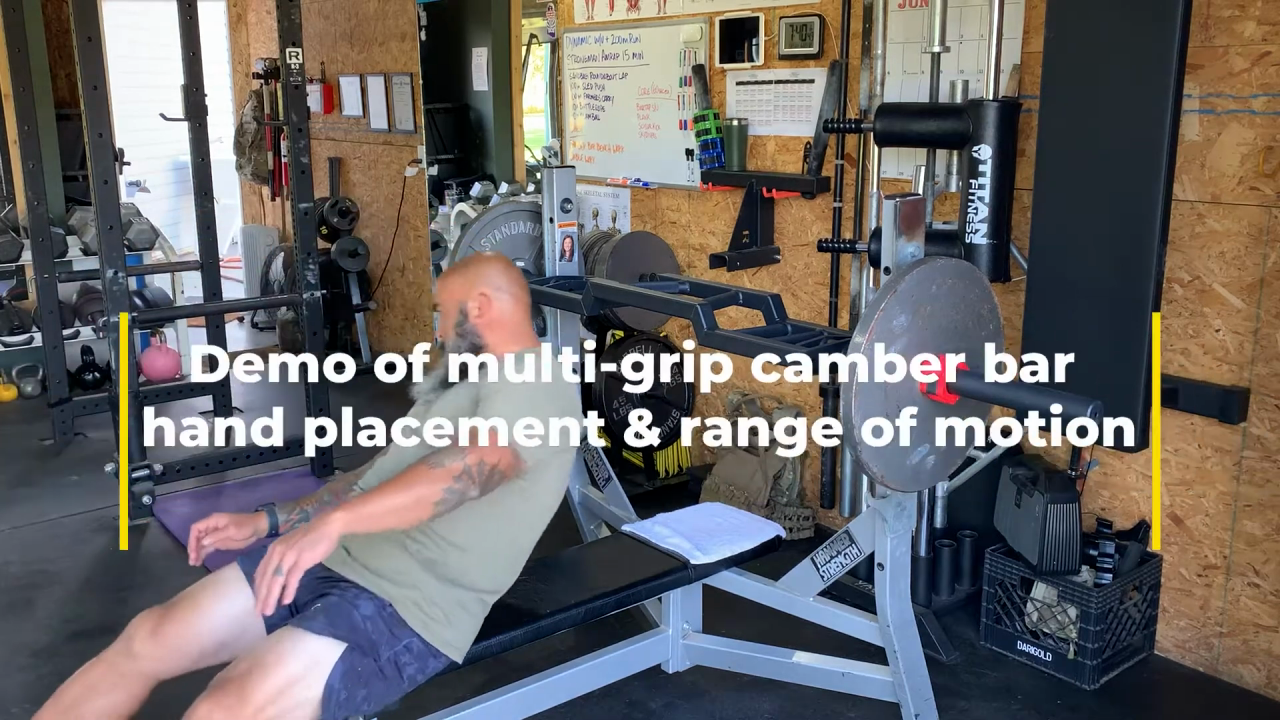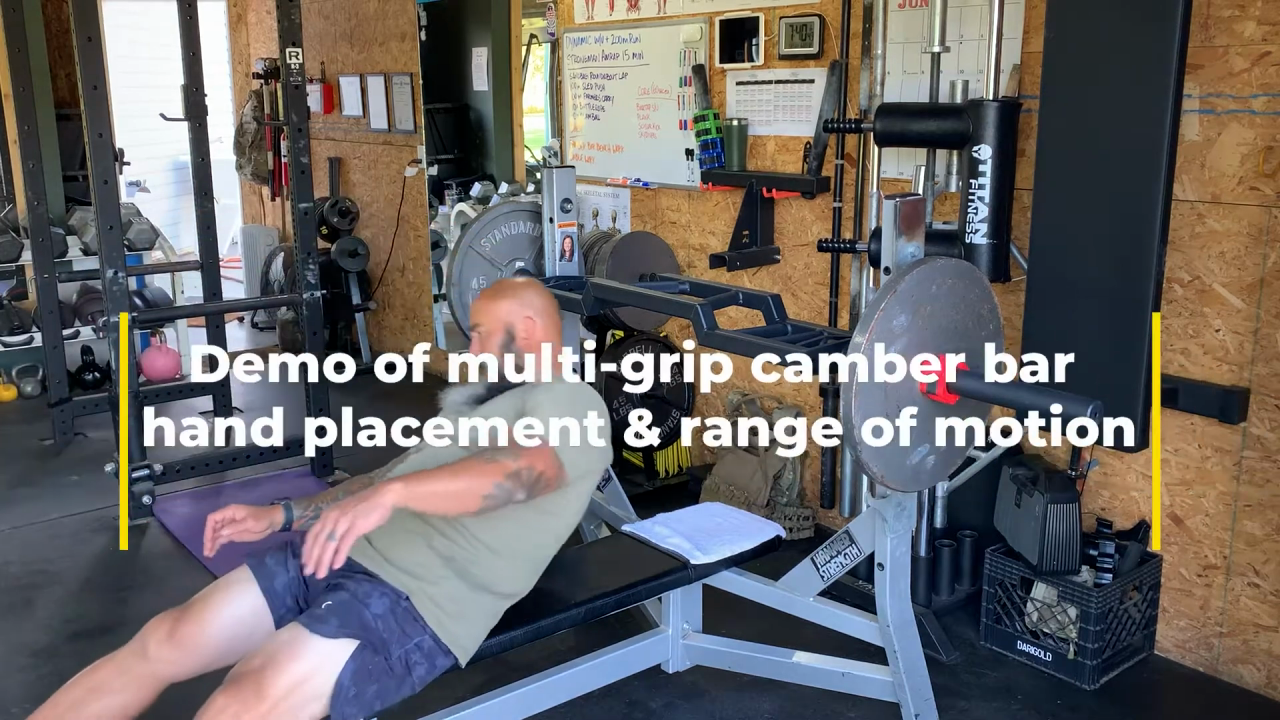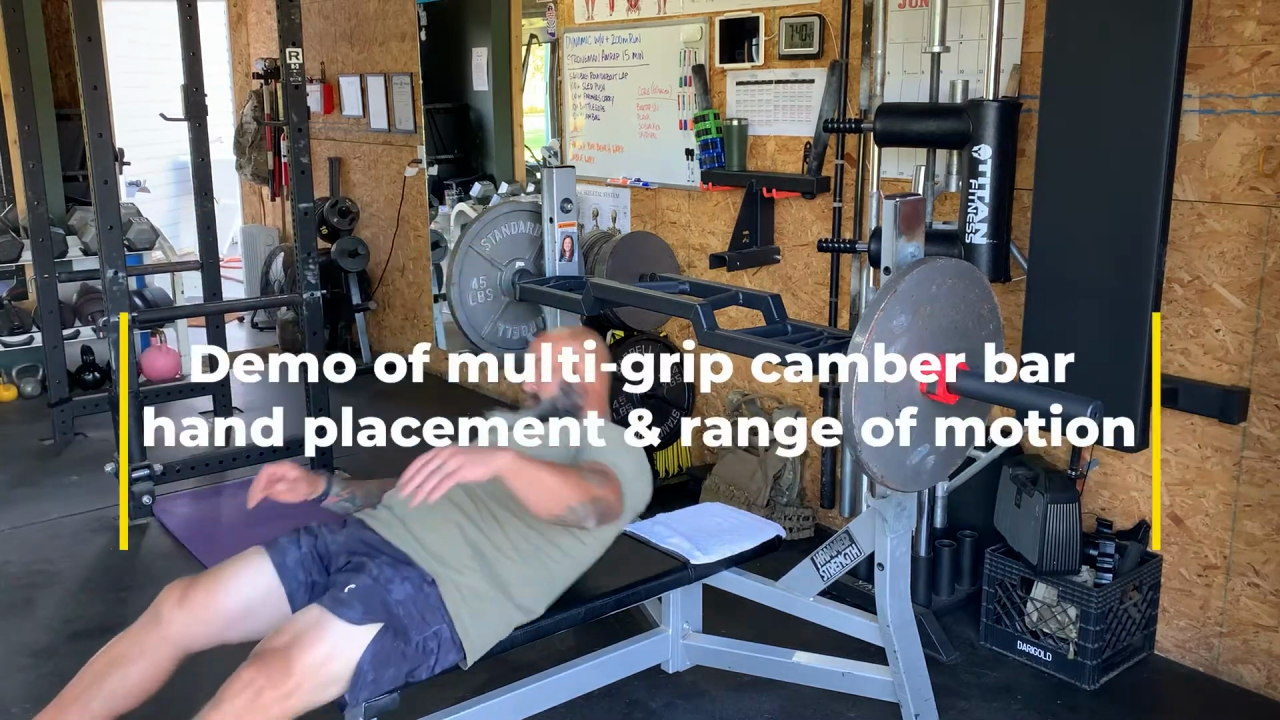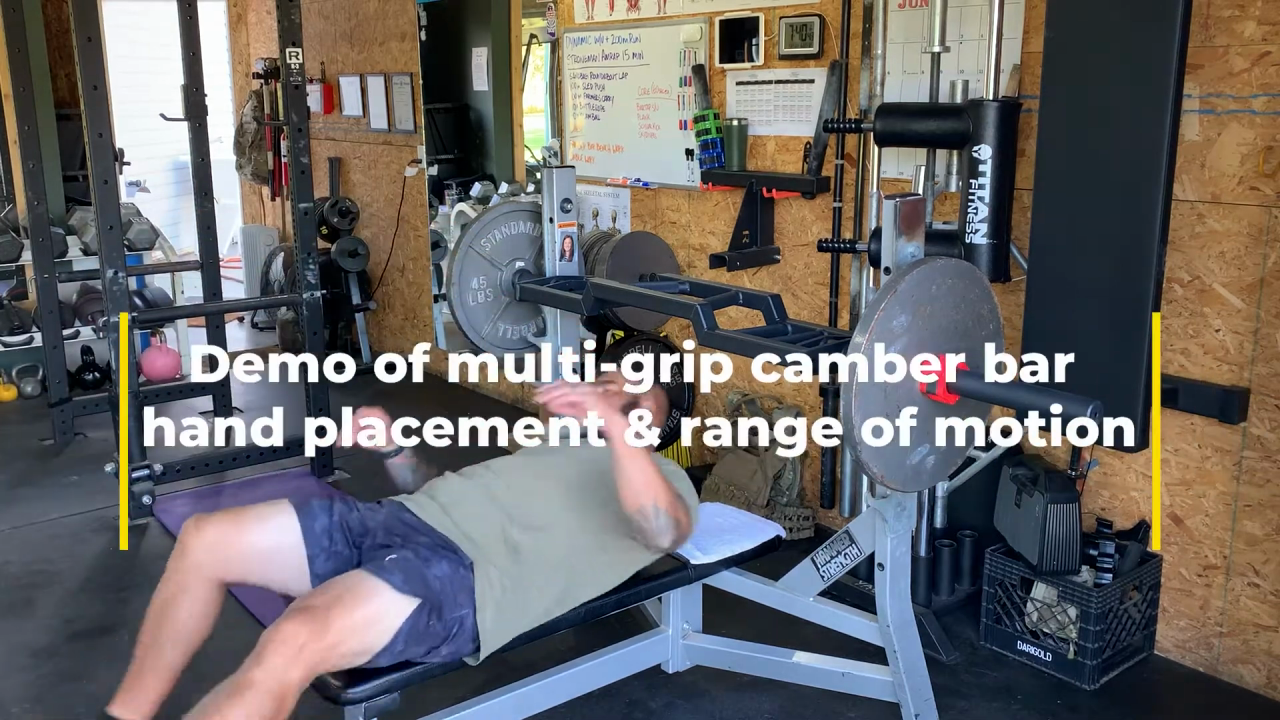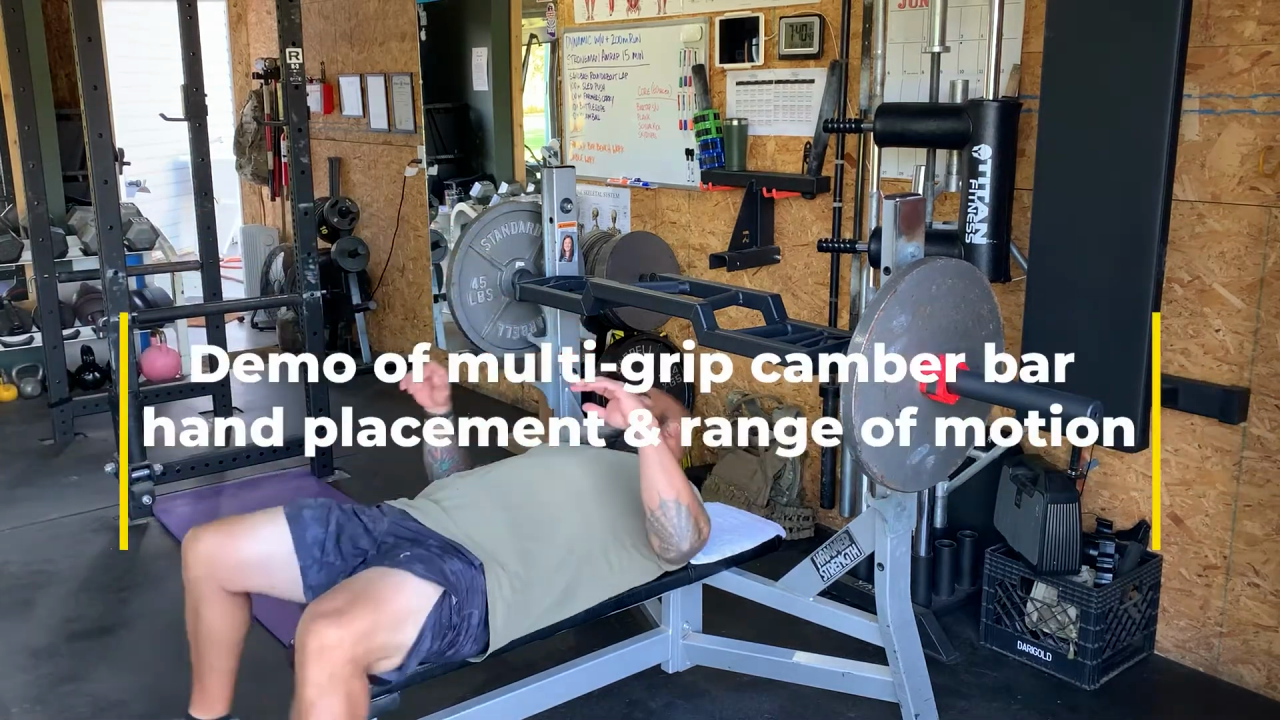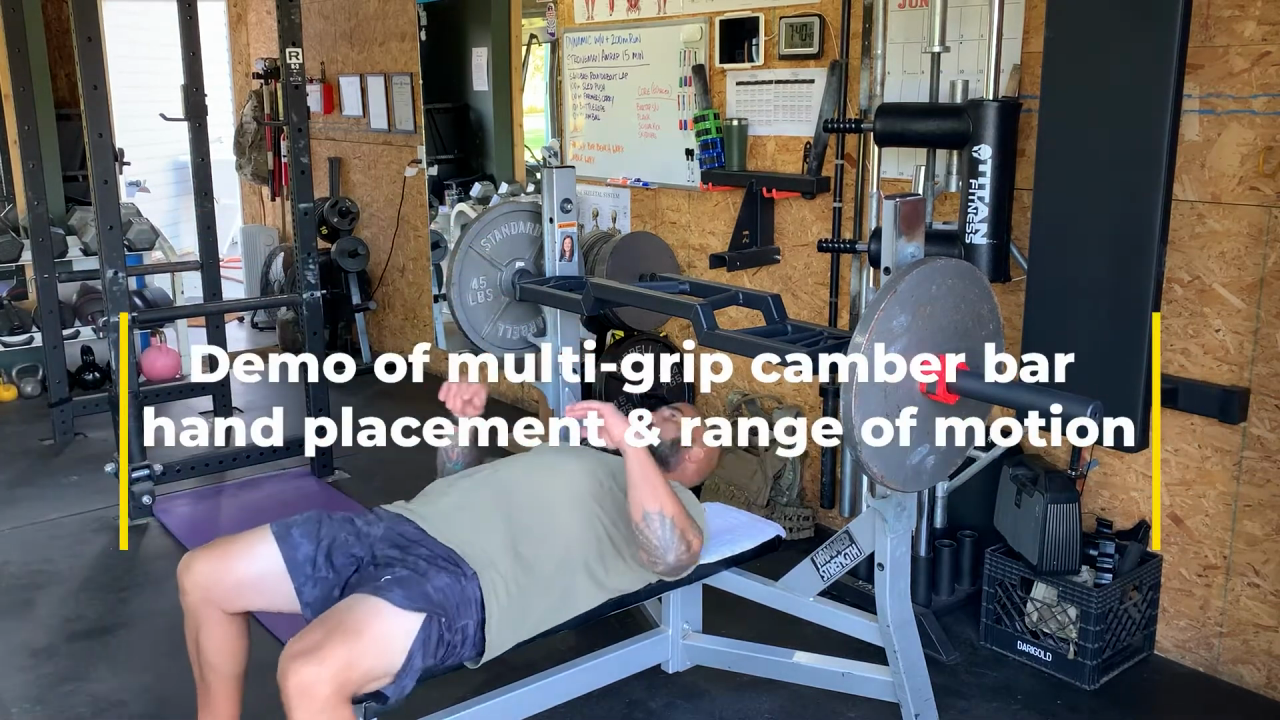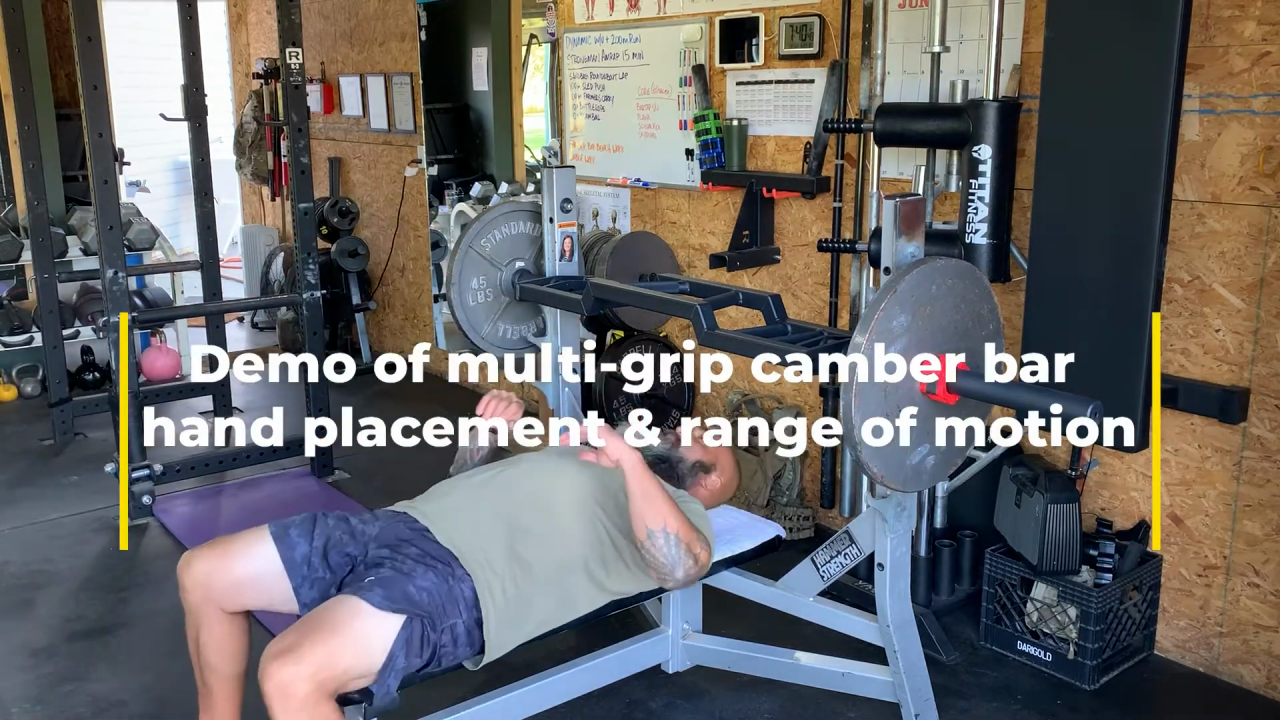
dt=0.2s
person 1, frame 1
left shoulder: (537, 386)
right shoulder: (475, 382)
left elbow: (464, 472)
left wrist: (331, 523)
right wrist: (265, 522)
left hip: (405, 613)
right hip: (339, 563)
right knee: (152, 638)
person 1, frame 2
left shoulder: (573, 406)
right shoulder: (492, 398)
left elbow: (515, 474)
right elbow: (389, 476)
left wrist: (392, 495)
right wrist: (279, 514)
left hip: (418, 608)
right hip: (352, 553)
right knee: (166, 641)
person 1, frame 3
left shoulder: (616, 452)
right shoulder: (531, 428)
left elbow: (587, 499)
left wrist: (498, 460)
right wrist: (323, 486)
left hip: (437, 592)
right hip: (373, 538)
right knee: (180, 607)
person 1, frame 4
left shoulder: (662, 477)
right shoulder: (565, 448)
left elbow: (662, 528)
left wrist: (613, 422)
right wrist: (394, 444)
left hip: (467, 576)
right hip: (402, 521)
left knee: (292, 643)
right knee: (207, 540)
person 1, frame 5
left shoulder: (662, 488)
right shoulder: (578, 455)
left elbow: (678, 541)
left wrist: (641, 424)
right wrist: (440, 413)
left hip: (468, 574)
right hip: (401, 521)
left knee: (328, 637)
right knee: (208, 551)
person 1, frame 6
left shoulder: (674, 506)
right shoulder: (585, 460)
left elbow: (669, 554)
right elbow: (462, 482)
left wrist: (632, 442)
right wrist: (465, 421)
left hip: (459, 578)
right hip: (398, 525)
left knee: (311, 672)
right knee: (203, 574)
person 1, frame 7
left shoulder: (684, 515)
right shoulder: (591, 461)
left elbow: (678, 566)
right elbow: (470, 478)
left wrist: (631, 459)
left hip: (456, 579)
right hip: (400, 524)
left knee: (290, 673)
right knee: (203, 574)
